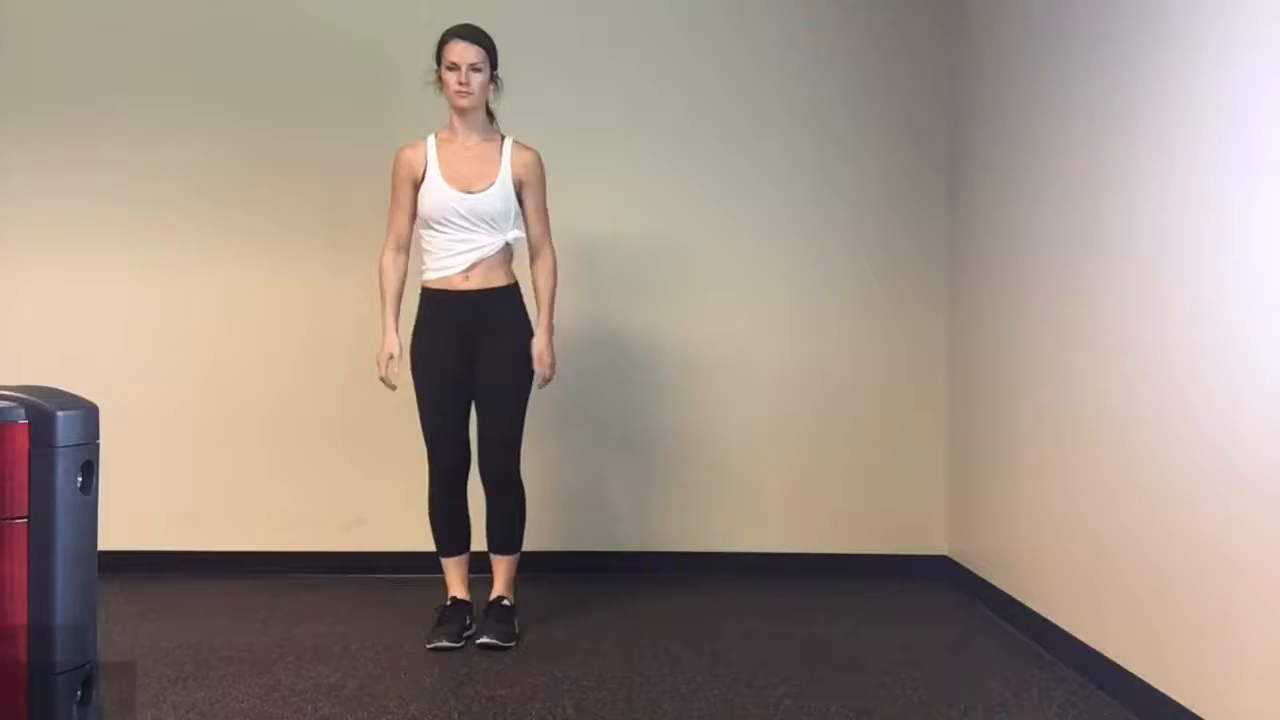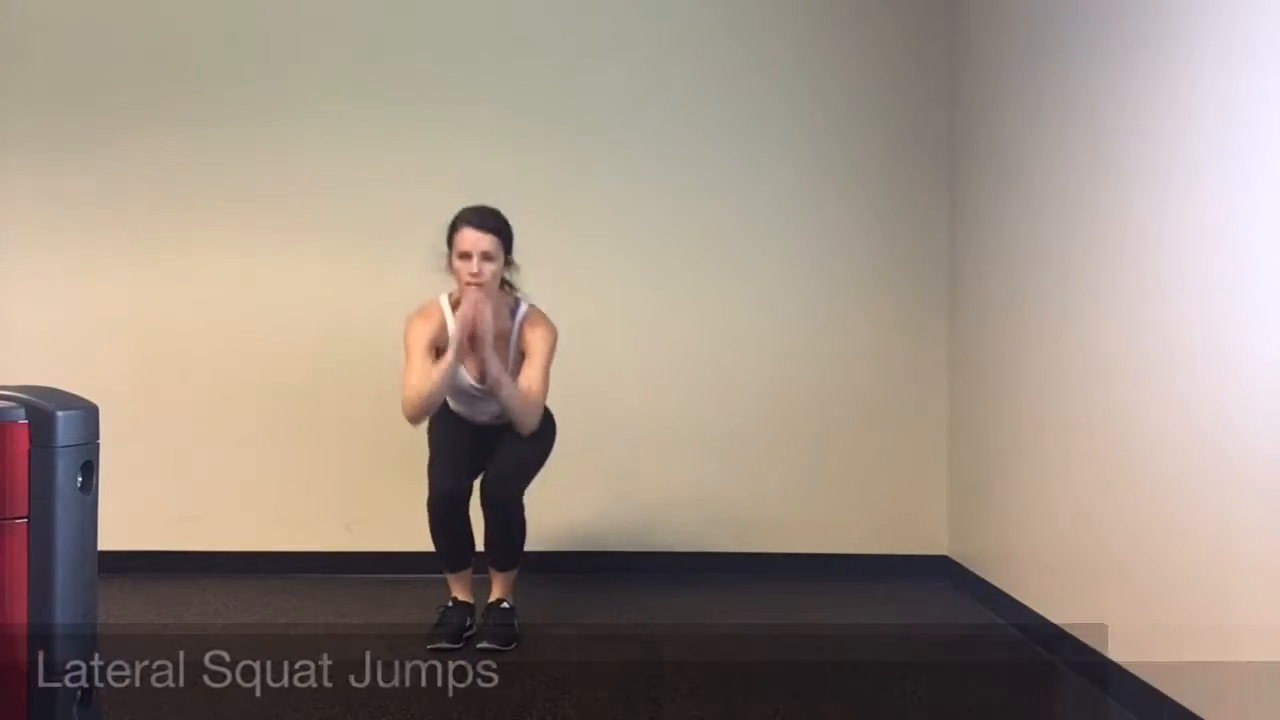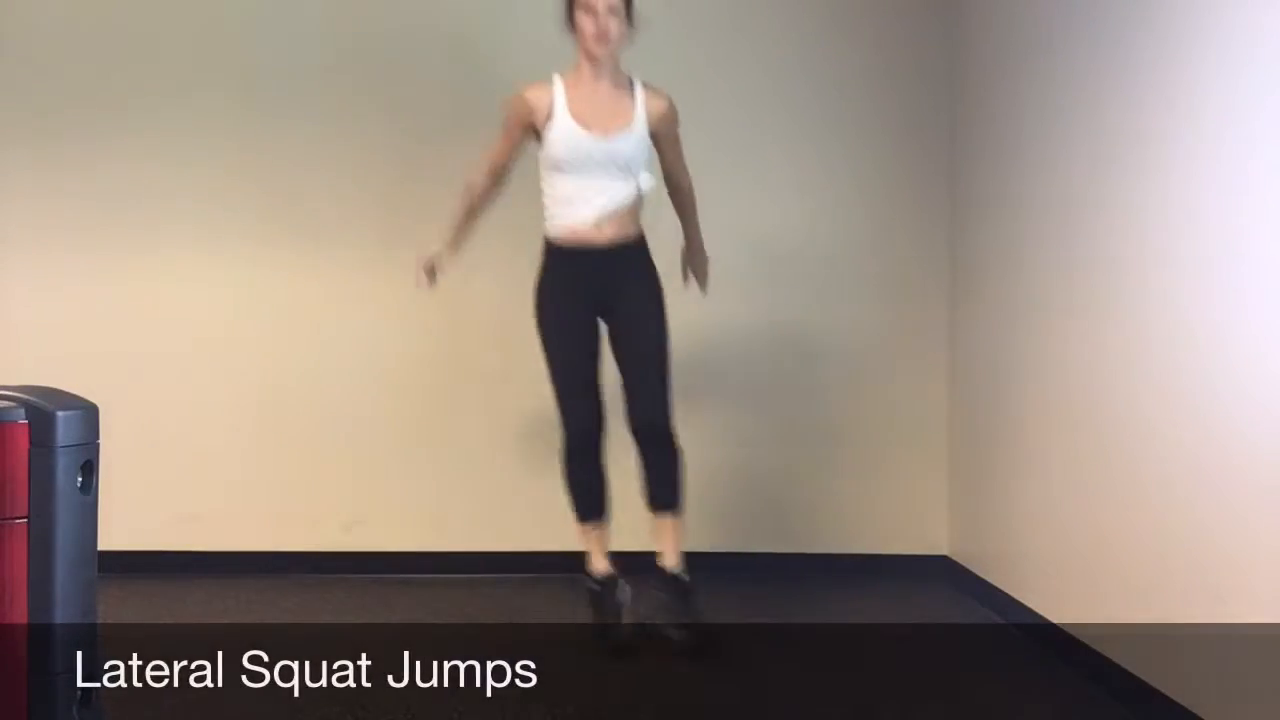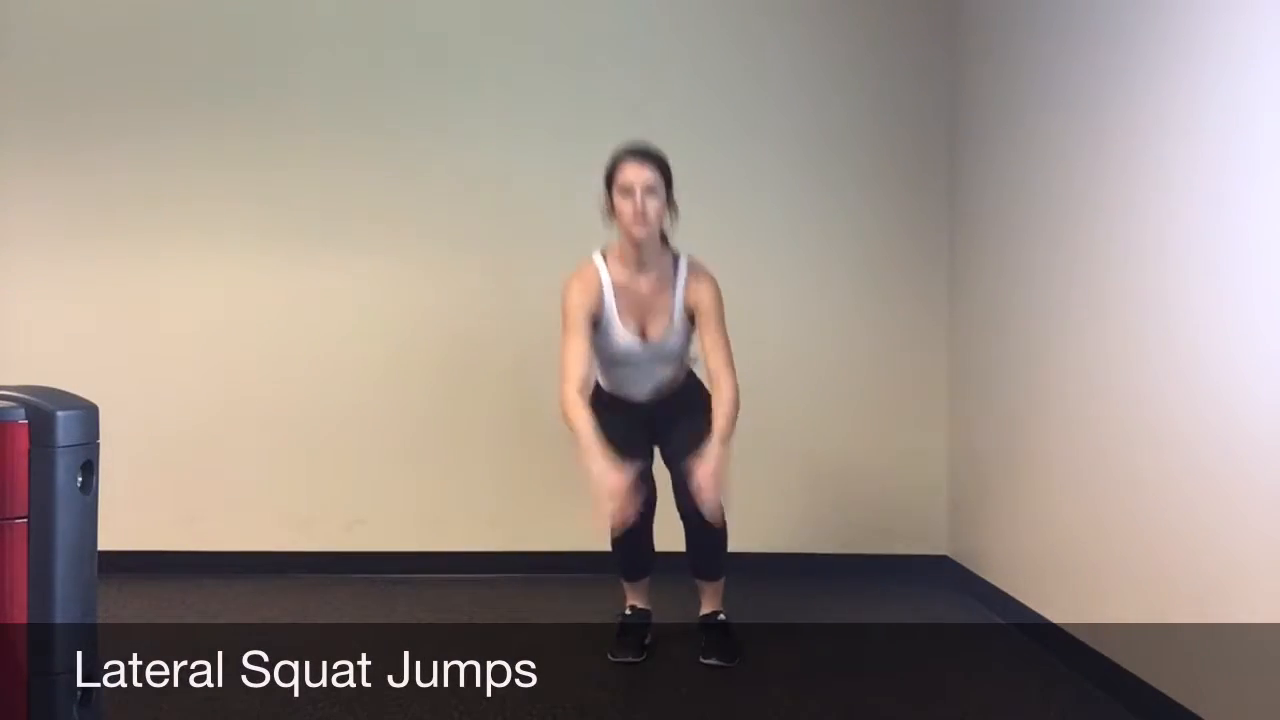
dt=0.7s
person 1, frame 1
left shoulder: (521, 159)
right shoulder: (414, 158)
left elbow: (541, 251)
right elbow: (396, 249)
left wrist: (544, 329)
right wrist: (388, 329)
left hip: (502, 316)
right hip: (438, 318)
left knee: (499, 461)
right knee: (446, 463)
left ankle: (502, 599)
right ankle: (456, 599)
person 1, frame 2
left shoulder: (535, 327)
right shoulder: (428, 323)
left elbow: (527, 414)
right elbow: (413, 408)
left wrist: (491, 352)
right wrist: (455, 353)
left hip: (518, 430)
right hip: (459, 426)
left knee: (500, 492)
right knee: (446, 496)
left ankle: (502, 603)
right ankle: (460, 602)
person 1, frame 3
left shoulder: (654, 106)
right shoulder: (539, 101)
left elbow: (677, 180)
right elbow: (492, 175)
left wrist: (694, 244)
right wrist: (449, 246)
left hip: (631, 270)
right hip: (565, 274)
left knee: (652, 418)
right knee: (582, 424)
left ankle: (672, 569)
right ankle: (599, 569)
person 1, frame 4
left shoulder: (697, 284)
right shoulder: (587, 287)
left elbow: (724, 381)
right elbow: (573, 390)
left wrist: (714, 455)
right wrist: (601, 467)
left hip: (681, 405)
right hip: (616, 409)
left knee: (701, 500)
right knee: (630, 500)
left ankle: (713, 614)
right ankle: (636, 608)
